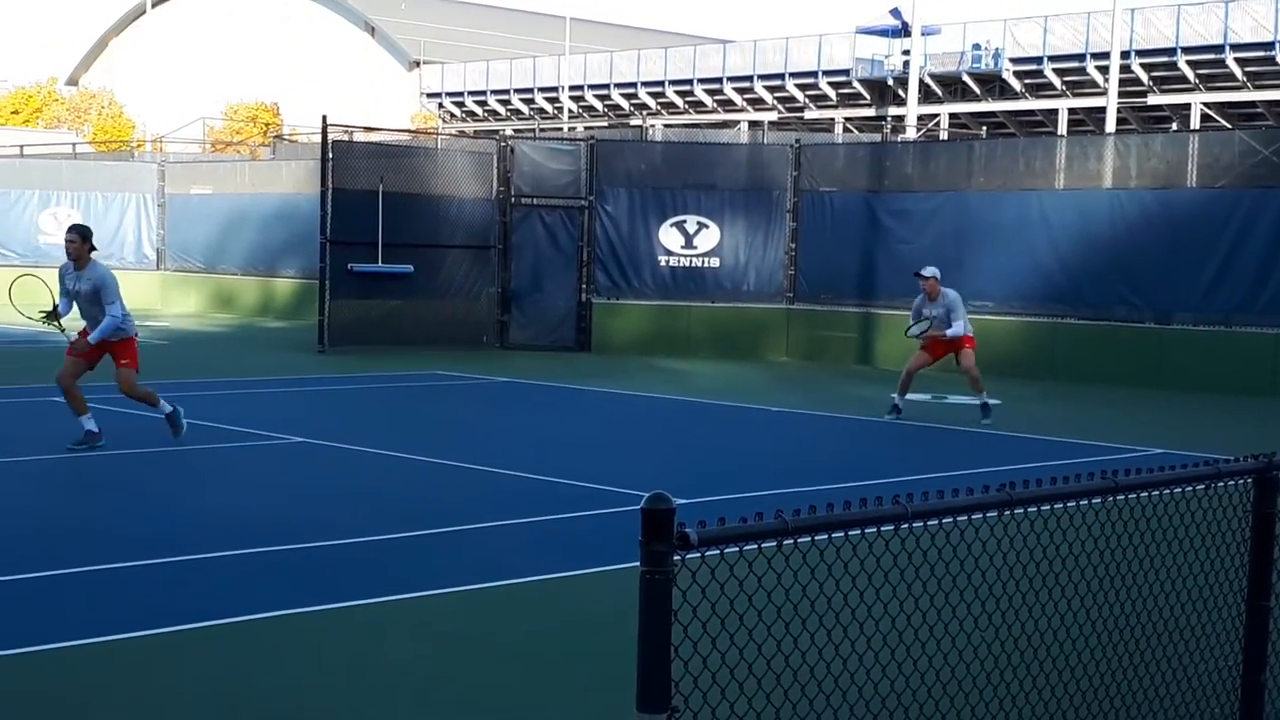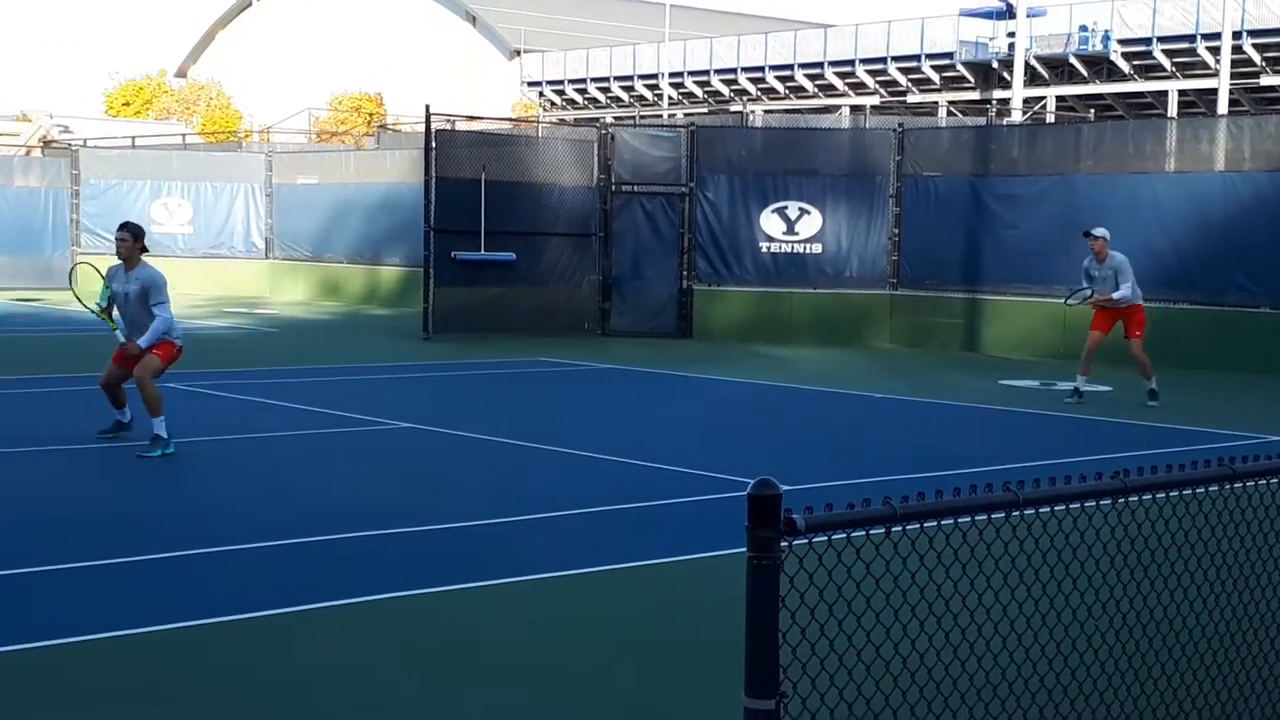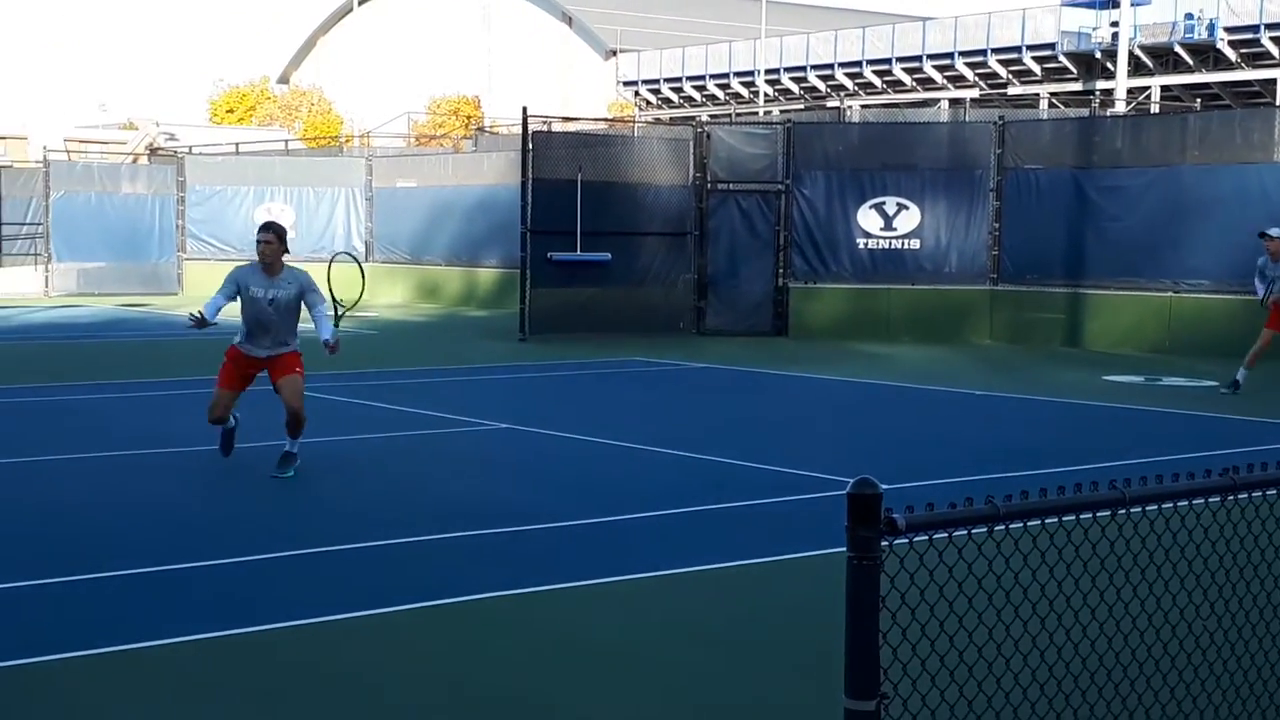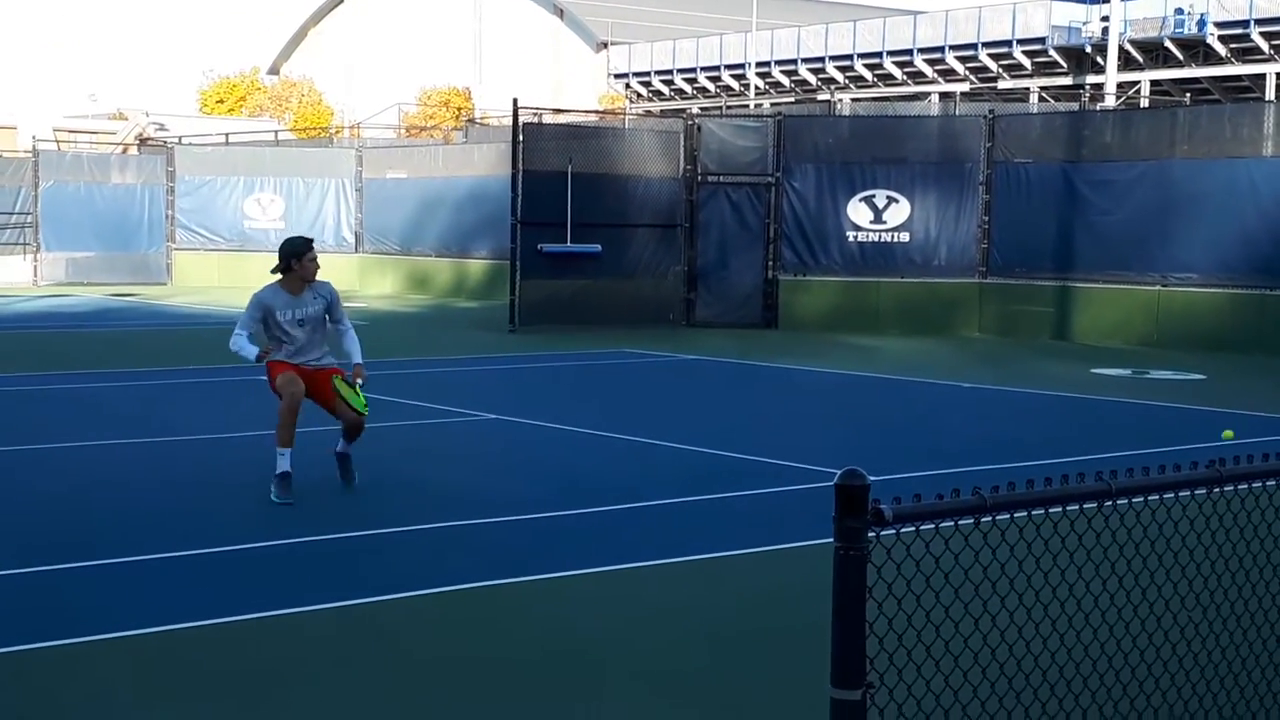
dt=0.5s
person 1, frame 1
left shoulder: (103, 276)
right shoulder: (65, 270)
left elbow: (115, 316)
right elbow: (66, 299)
left wrist: (90, 342)
right wrist: (58, 313)
left hip: (121, 334)
right hip: (93, 330)
left knee: (128, 389)
right knee: (64, 380)
left ankle: (169, 411)
right ankle: (92, 431)
person 1, frame 2
left shoulder: (152, 277)
right shoulder: (112, 273)
left elbow: (164, 319)
right elbow: (111, 306)
left wrist: (141, 345)
right wrist: (106, 313)
left hip: (164, 342)
right hip: (136, 341)
left knee: (141, 375)
right knee: (107, 381)
left ankle: (161, 437)
right ankle: (124, 420)
person 1, frame 3
left shoulder: (301, 279)
right shoulder: (242, 274)
left elbow: (320, 312)
right elbow: (216, 301)
left wrist: (328, 338)
right wrist: (204, 318)
left hip: (285, 353)
right hip: (245, 351)
left knee: (295, 407)
right knee: (216, 415)
left ankle: (291, 453)
right ankle: (230, 423)
person 1, frame 4
left shoulder: (324, 291)
right shoulder: (264, 299)
left elbow: (344, 327)
right elbow: (237, 339)
left wrist: (357, 363)
right wrist: (255, 353)
left hip: (321, 365)
right hip: (283, 366)
left knee: (355, 419)
right knee: (294, 391)
left ankle: (342, 450)
right ankle: (282, 474)
